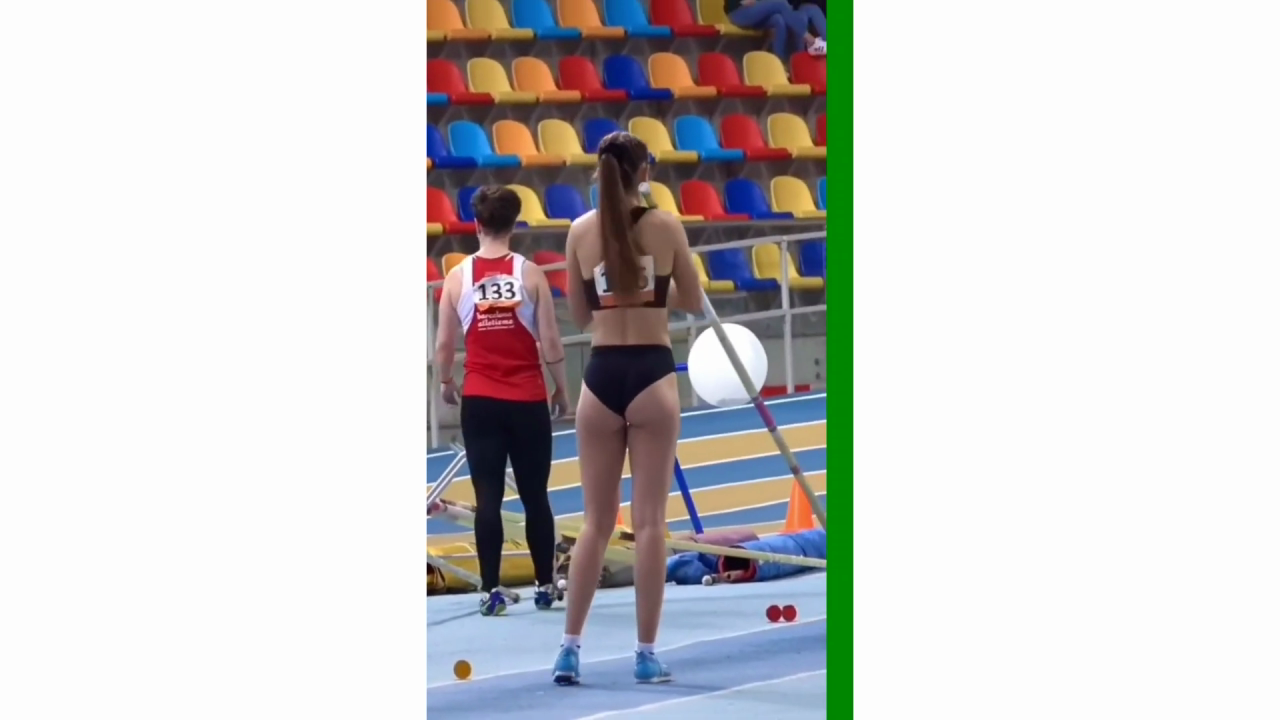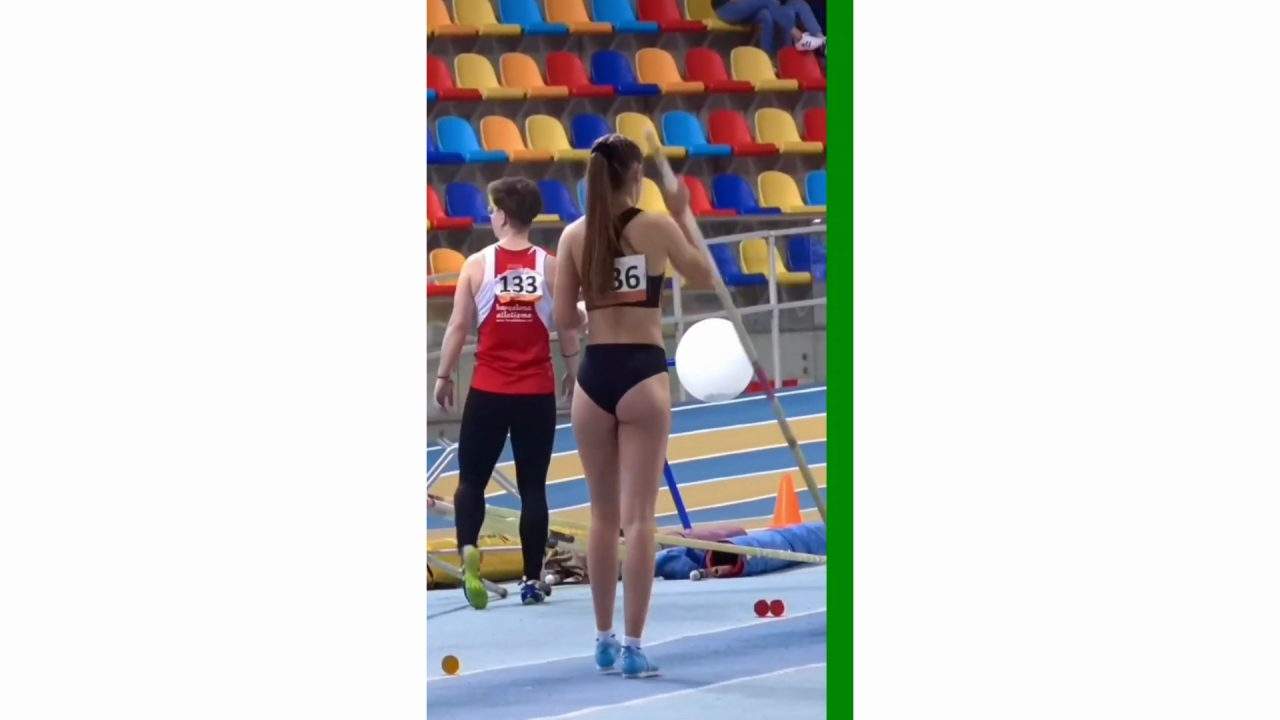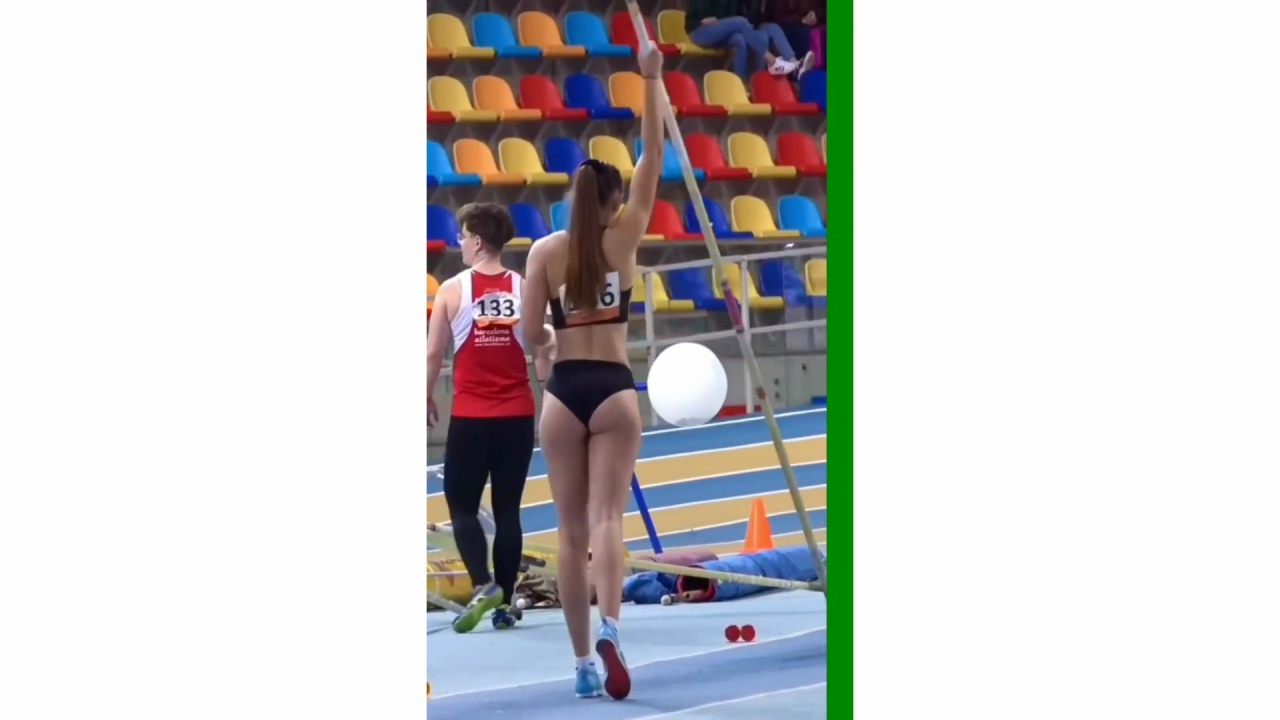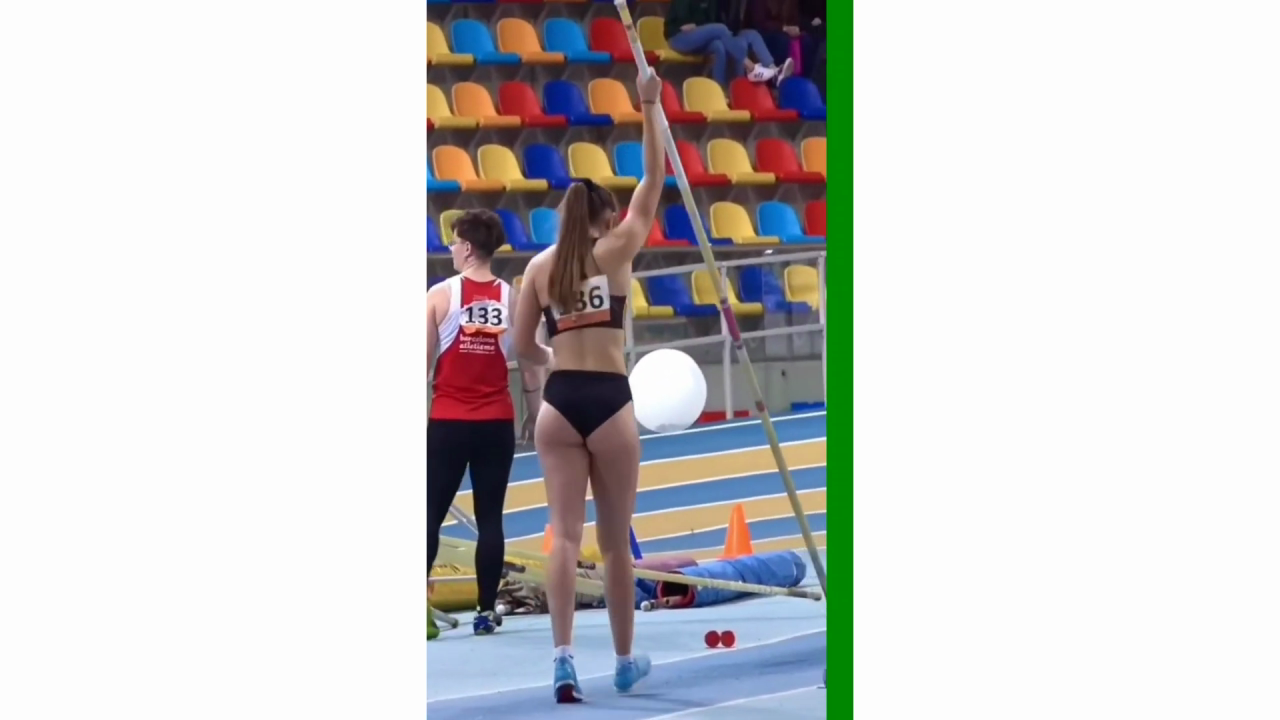
dt=0.5s
person 1, frame 1
left shoulder: (580, 231)
right shoulder: (666, 226)
left elbow: (578, 315)
right elbow: (693, 303)
left hip: (600, 377)
right hip: (652, 376)
left knee: (597, 520)
right knee: (649, 520)
left ankle: (570, 644)
right ankle: (646, 653)
person 1, frame 2
left shoulder: (573, 235)
right shoulder: (657, 226)
left elbow: (562, 319)
right elbow: (705, 276)
right wrist: (683, 215)
left hip: (594, 376)
right hip: (643, 374)
left knee: (603, 514)
right knee: (638, 516)
left ankle: (605, 640)
right ankle: (632, 645)
person 1, frame 3
left shoulder: (544, 250)
right shoulder: (624, 237)
left elbow: (530, 334)
right elbow: (652, 156)
right wrist: (650, 80)
left hip: (564, 395)
right hip: (615, 392)
left knee: (570, 532)
right knee: (606, 520)
left ankle: (582, 662)
right ankle: (609, 627)
person 1, frame 4
left shoulder: (539, 264)
right shoulder: (618, 249)
left elbow: (522, 346)
right elbow: (654, 180)
right wrist: (650, 105)
left hip: (559, 405)
right hip: (610, 403)
left knee: (565, 535)
right knee: (614, 541)
left ankle: (563, 658)
right ankle: (625, 661)
person 2, frame 1
left shoulder: (458, 277)
right shoulder: (531, 274)
left elbow: (445, 343)
right elbow: (550, 341)
left wrist: (445, 382)
right wrist: (561, 389)
left hip: (479, 400)
right hip: (528, 400)
left knee: (487, 497)
right knee: (535, 496)
left ankle: (491, 588)
right ankle: (545, 585)
person 2, frame 2
left shoulder: (477, 264)
right shoulder: (551, 266)
left elbow: (458, 326)
right elbow: (568, 331)
left wrist: (443, 376)
right wrist: (574, 374)
left hip: (488, 390)
right hip: (537, 392)
left knee: (472, 480)
right knee: (533, 488)
left ankle: (468, 549)
right ankle: (533, 580)
person 2, frame 3
left shoulder: (452, 290)
right shoulder: (525, 290)
left elbow: (434, 353)
left wrist: (427, 399)
left hip: (470, 417)
right hip: (517, 416)
left knee: (462, 509)
right knee: (507, 511)
left ankle: (484, 588)
right ankle: (504, 604)
person 2, frame 4
left shoulder: (441, 295)
right shoulder: (512, 299)
left elbow: (423, 359)
right elbow: (529, 365)
right wrist: (536, 410)
left hip: (449, 421)
right hip: (497, 423)
left knee: (432, 513)
right knee: (490, 518)
right ankle: (487, 610)
